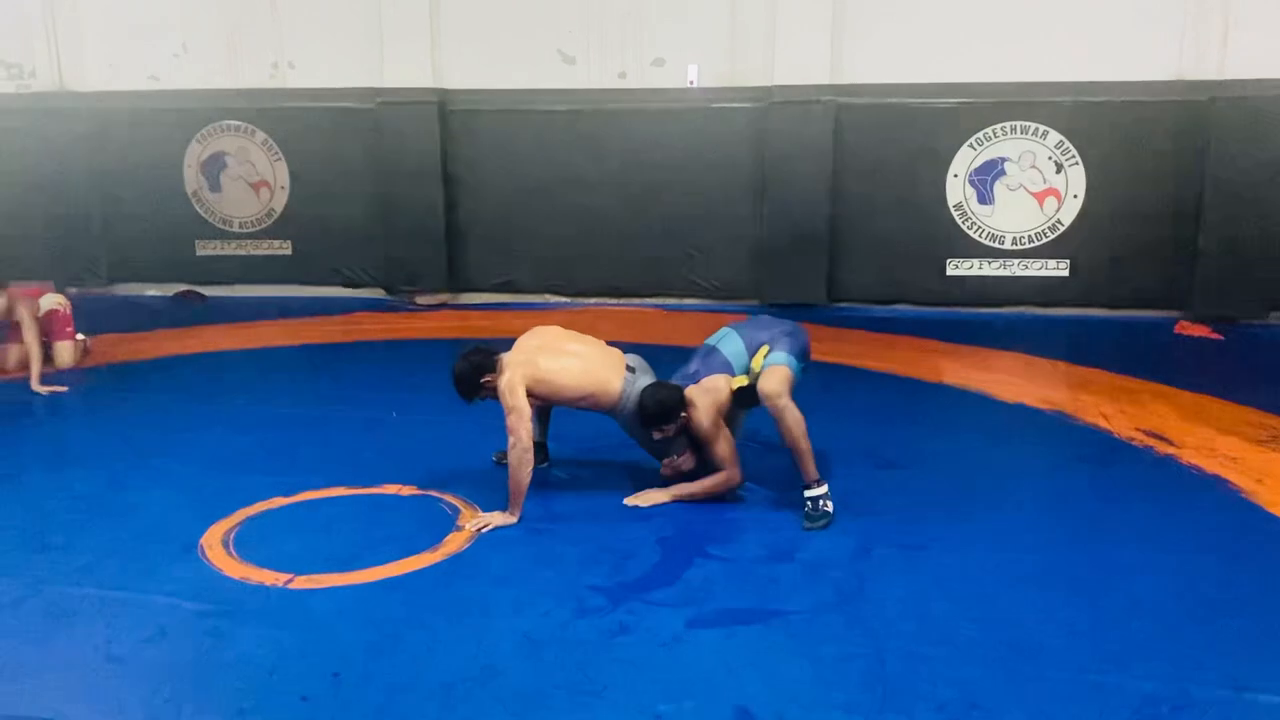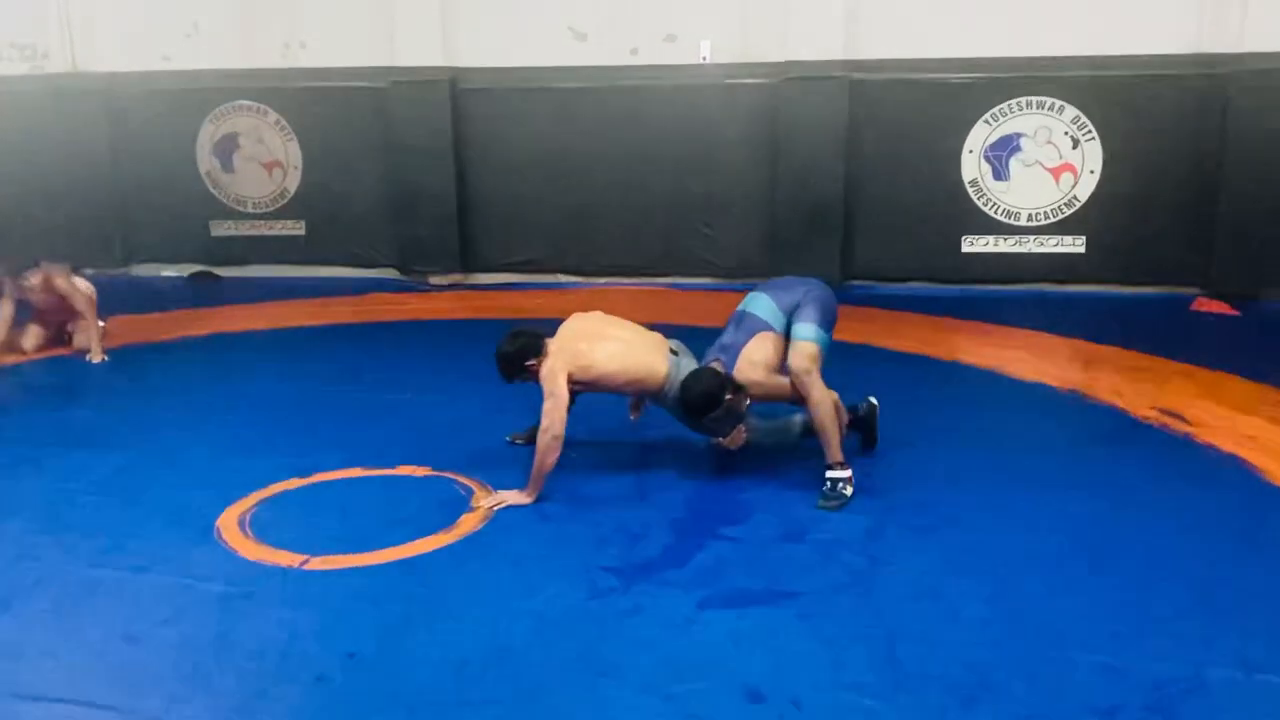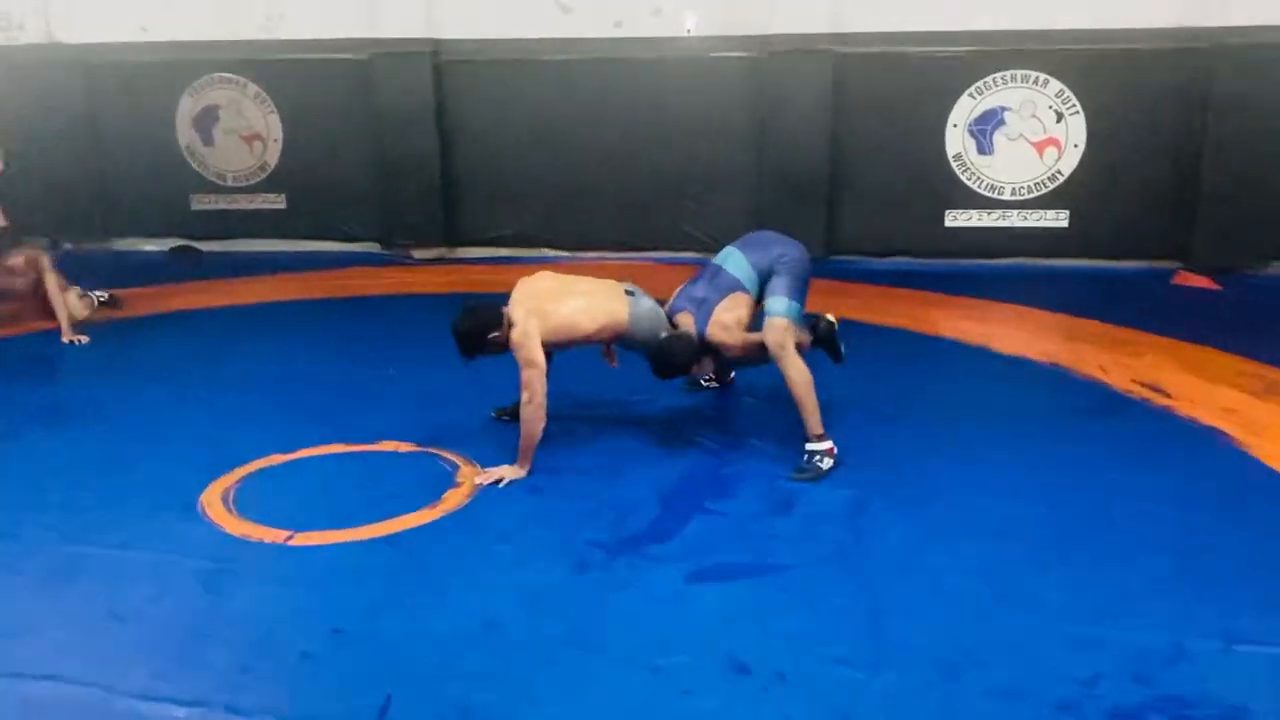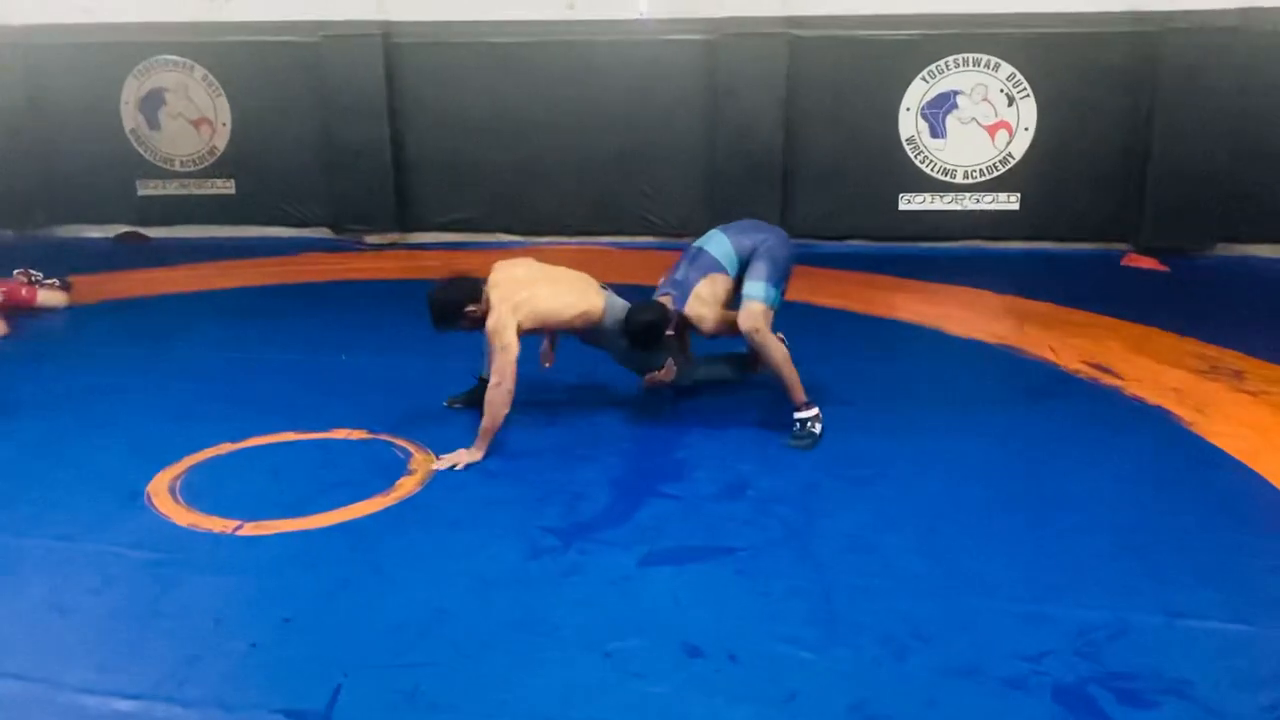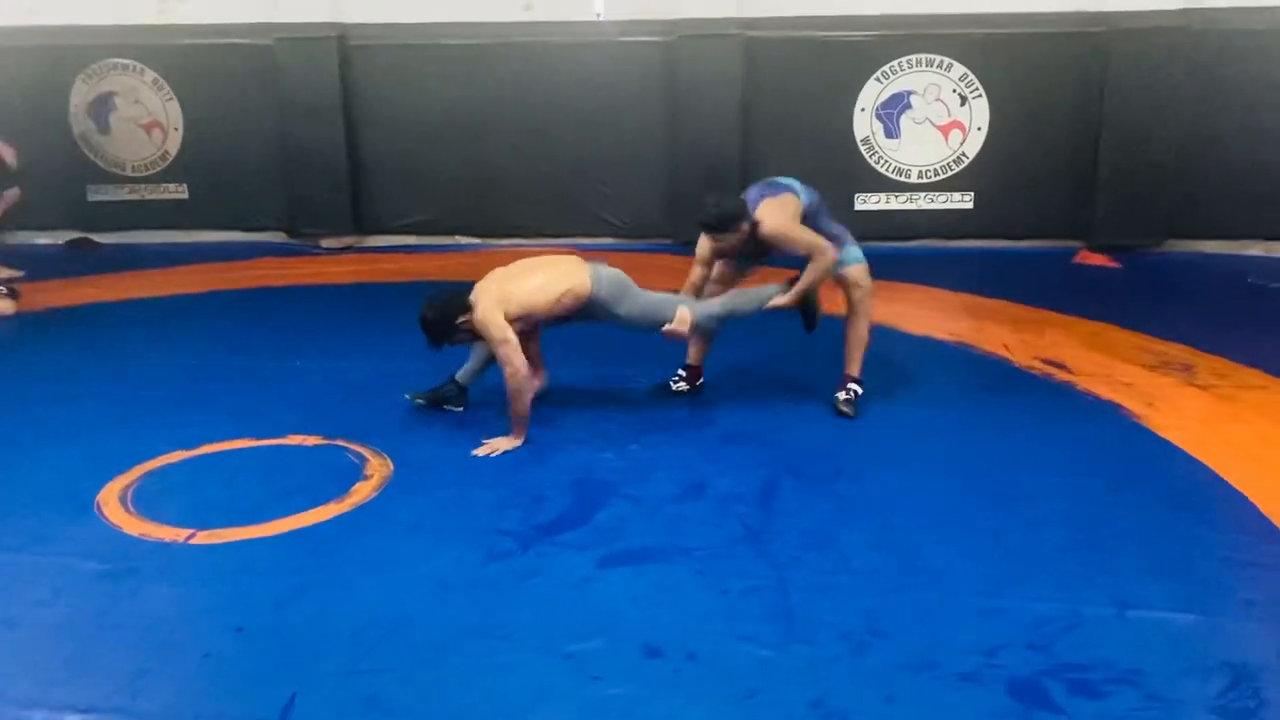
dt=1s
person 1, frame 1
left shoulder: (509, 381)
right shoulder: (533, 337)
left elbow: (519, 446)
left wrist: (511, 513)
left hip: (632, 398)
right hip: (631, 365)
left knee: (683, 462)
right ankle: (539, 451)
person 1, frame 2
left shoulder: (553, 366)
right shoulder: (576, 323)
left elbow: (553, 433)
left wrist: (529, 493)
left hip: (677, 386)
right hip: (671, 350)
left knee: (751, 433)
left ankle: (851, 417)
person 1, frame 3
left shoulder: (523, 334)
right shoulder: (525, 287)
left elbow: (533, 401)
left wrist: (521, 466)
left hip: (640, 323)
right hip: (625, 294)
person 1, frame 4
left shoulder: (500, 317)
right shoulder: (502, 269)
left elbow: (503, 387)
left wrist: (478, 449)
left hip: (607, 323)
right hip: (596, 295)
left knee: (676, 374)
left ankle: (757, 361)
right ankle: (481, 389)
person 1, frame 5
left shoulder: (484, 314)
right shoulder: (485, 290)
left elbow: (516, 375)
left wrist: (517, 435)
right wrist: (538, 371)
left hip: (599, 293)
right hip: (585, 272)
left knee: (700, 315)
left ankle: (787, 295)
person 2, frame 1
left shoulder: (703, 413)
right shoulder: (672, 399)
left elbow: (732, 475)
left wrist: (670, 493)
left hip: (784, 337)
left knee: (771, 391)
left ankle: (817, 489)
person 2, frame 2
left shoulder: (752, 380)
right shoulder: (708, 373)
left elbow: (824, 397)
left hip: (810, 295)
right hip: (775, 293)
left knee: (802, 370)
left ankle: (839, 470)
person 2, frame 3
left shoulder: (725, 339)
right shoulder: (671, 312)
left elbow: (773, 341)
left hip: (785, 258)
right hip: (754, 246)
left knee: (778, 343)
left ankle: (820, 443)
person 2, frame 4
left shoulder: (705, 318)
right shoulder: (658, 305)
left elbow: (746, 324)
left hip: (767, 243)
right hip: (734, 238)
left knee: (753, 327)
left ankle: (805, 410)
person 2, frame 5
left shoulder: (772, 225)
right shoulder: (714, 236)
left elbow: (828, 254)
right elbow: (697, 276)
left wrist: (793, 296)
left hip: (810, 214)
left knee: (860, 285)
right knee: (714, 283)
left ankle: (851, 382)
right ankle: (692, 372)
